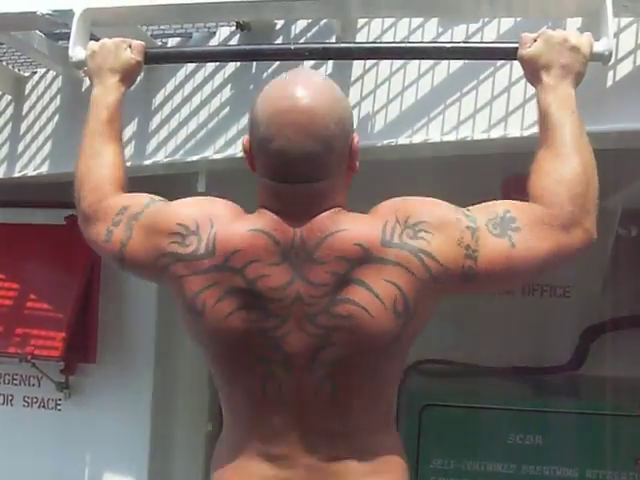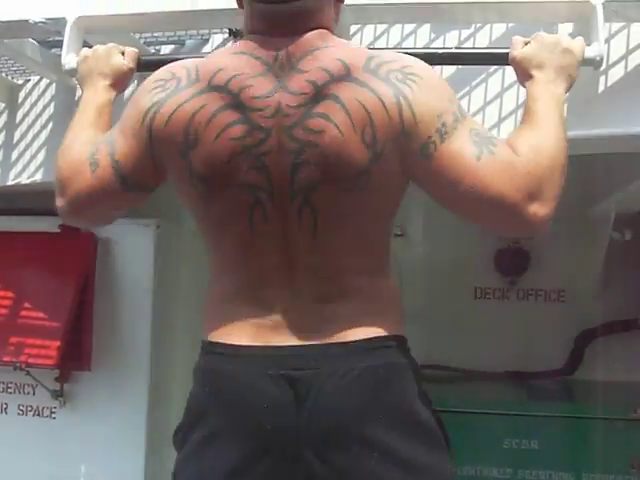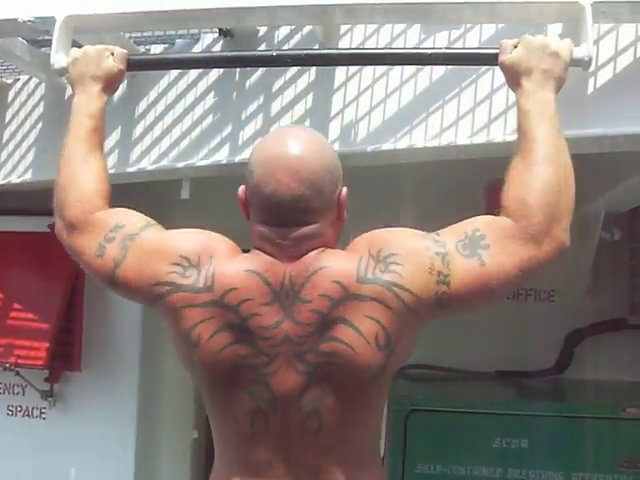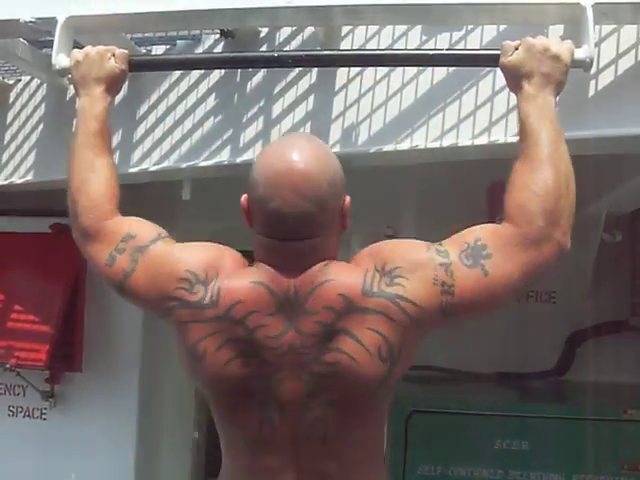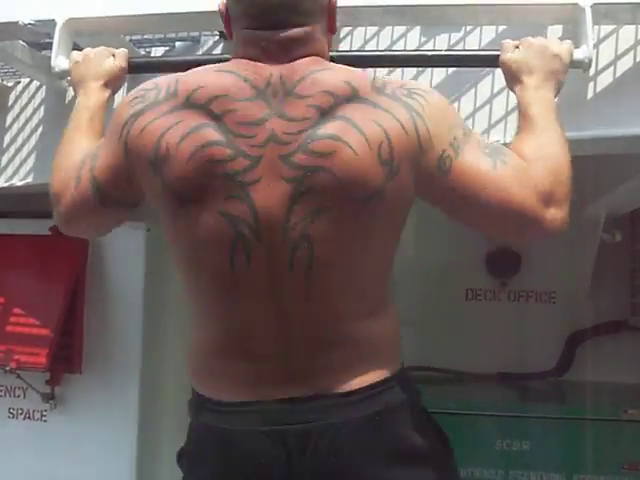
dt=0.4s
person 1, frame 1
left shoulder: (200, 242)
right shoulder: (406, 244)
left elbow: (97, 211)
right elbow: (568, 221)
left wrist: (107, 85)
right wrist: (556, 84)
person 1, frame 2
left shoulder: (173, 93)
right shoulder: (396, 85)
left elbow: (74, 198)
right elbow: (529, 202)
left wrist: (98, 86)
right wrist: (547, 81)
left hip: (232, 388)
right hip: (366, 386)
person 1, frame 3
left shoulder: (193, 276)
right shoulder: (386, 279)
left elbow: (76, 222)
right elbow: (540, 231)
left wrist: (90, 94)
right wrist: (537, 90)
person 1, frame 4
left shoulder: (203, 295)
right shoulder: (389, 296)
left elbow: (93, 226)
right elbow: (543, 233)
left wrist: (94, 95)
right wrist: (537, 92)
person 1, frame 5
left shoulder: (158, 108)
right shoulder: (394, 108)
left elbow: (71, 209)
right elbow: (544, 206)
left wrist: (91, 90)
right wrist: (535, 86)
left hip: (228, 431)
right hip: (366, 422)
